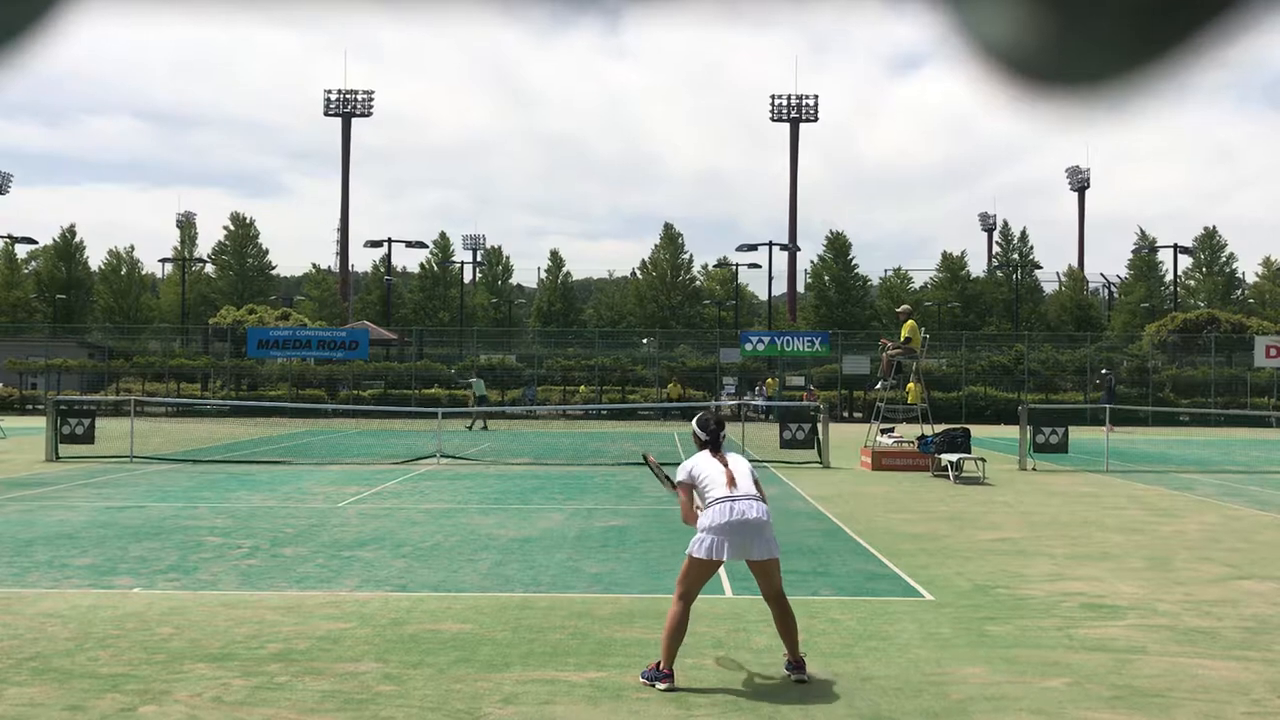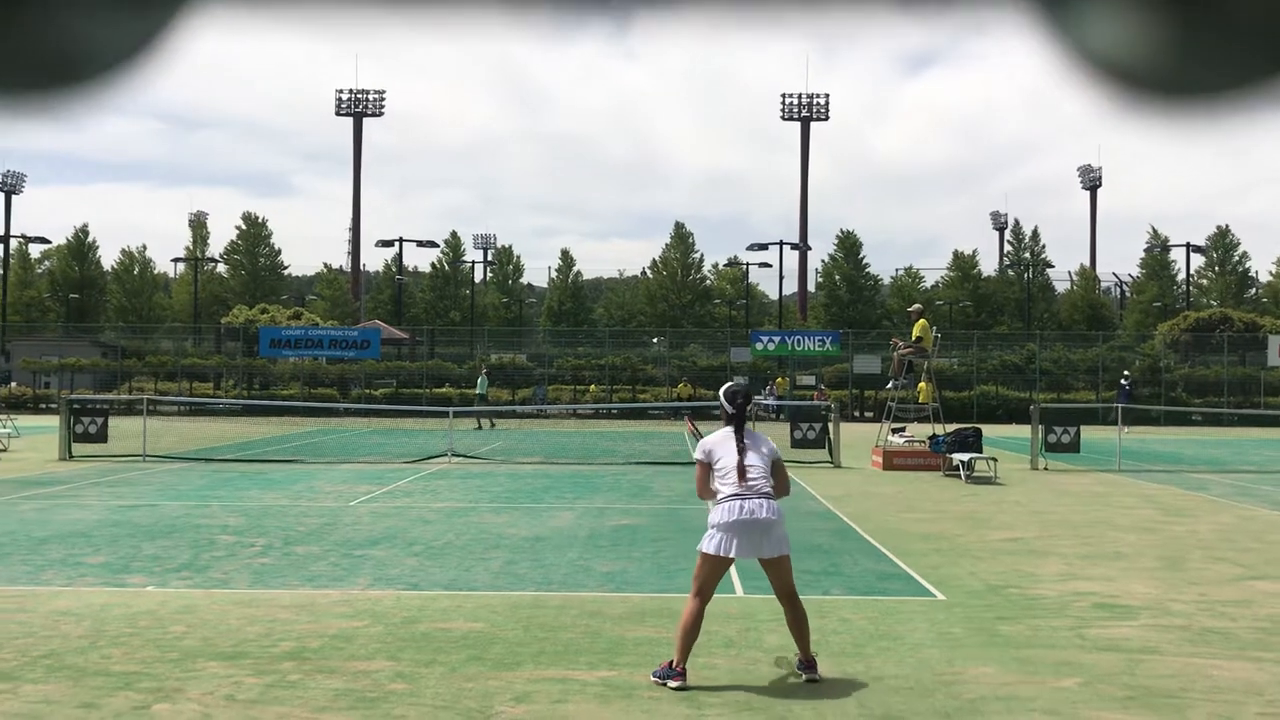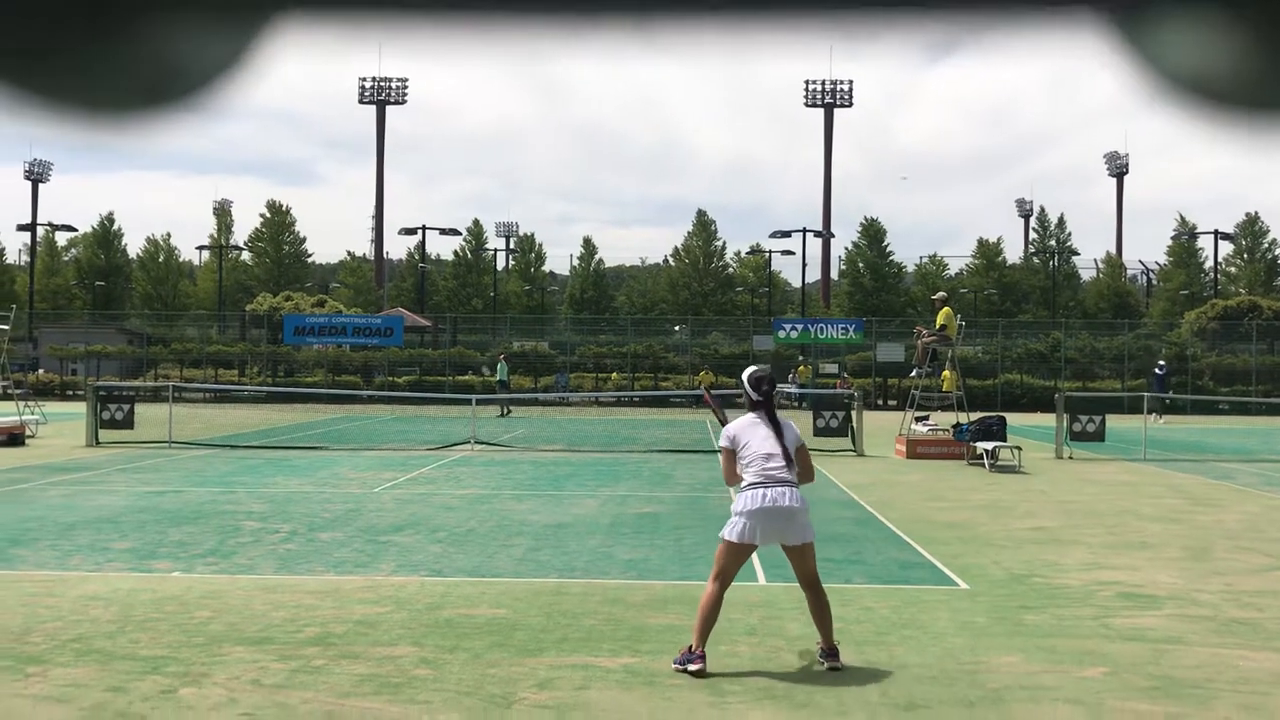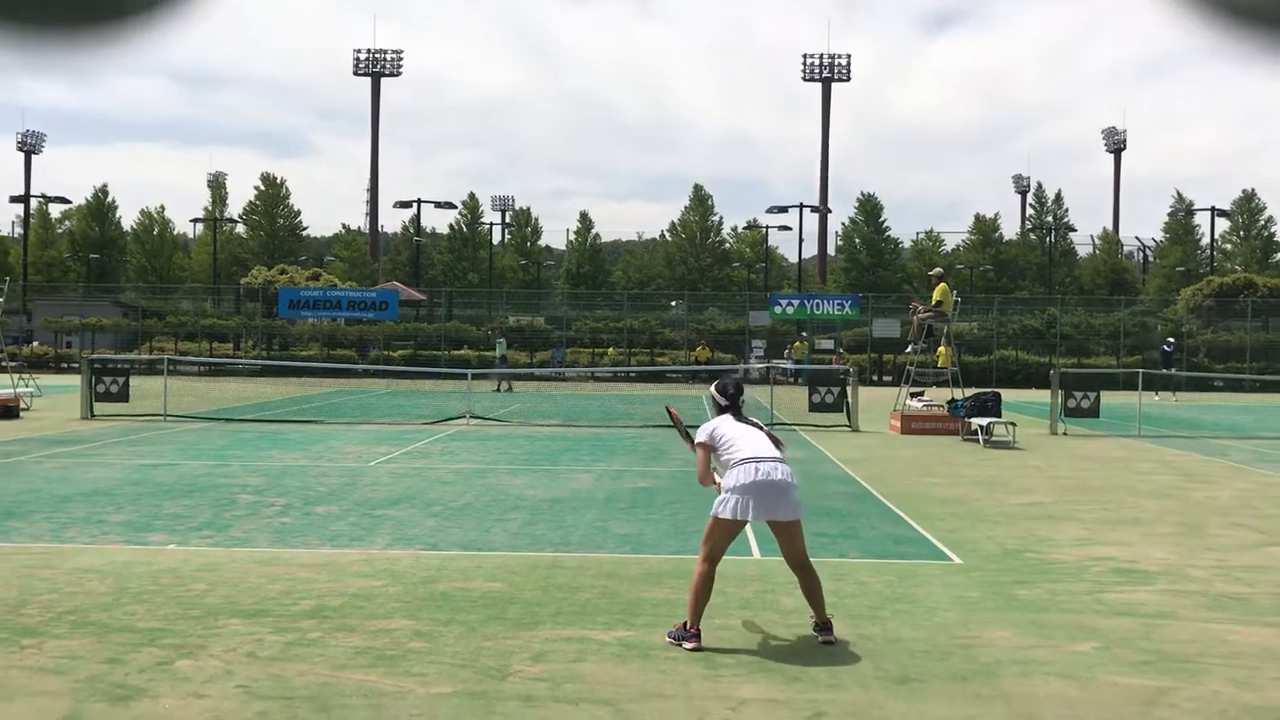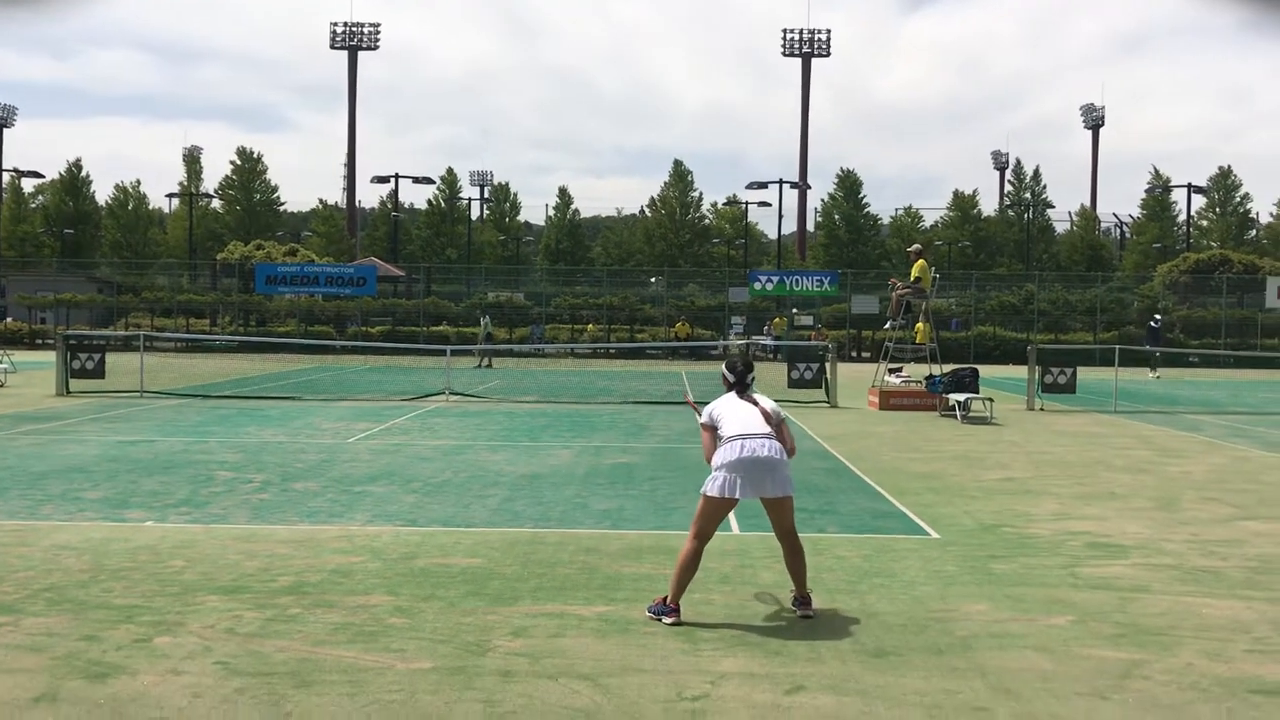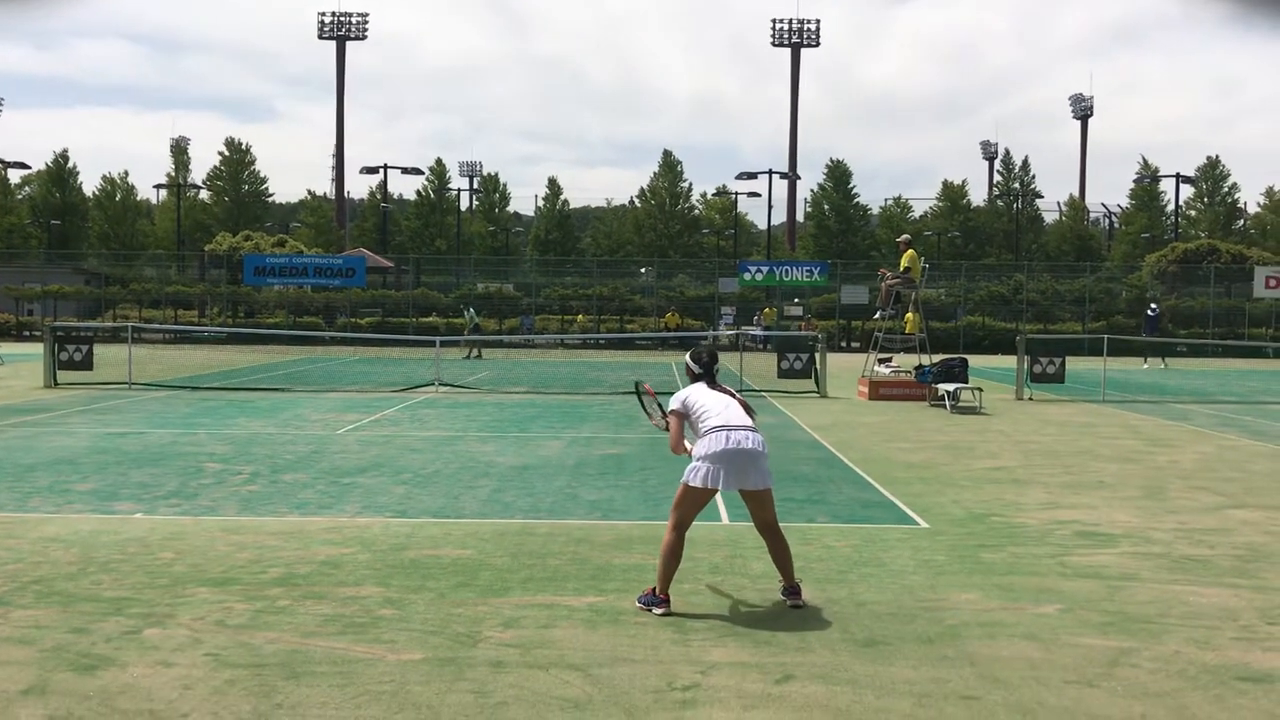
dt=0.5s
person 1, frame 1
left shoulder: (689, 464)
right shoulder: (741, 460)
left elbow: (688, 517)
left wrist: (698, 517)
left hip: (719, 519)
right hip: (758, 516)
left knee: (683, 597)
right knee: (776, 597)
left ankle: (664, 670)
right ankle: (796, 663)
person 1, frame 2
left shoulder: (709, 442)
right shoulder: (766, 442)
left elbow: (703, 492)
right elbow: (784, 488)
left hip: (729, 516)
right hip: (768, 515)
left knee: (699, 596)
right knee: (788, 595)
left ankle: (677, 669)
right ankle: (807, 662)
person 1, frame 3
left shoulder: (733, 429)
right shoulder: (789, 427)
left elbow: (730, 479)
right elbow: (808, 474)
left hip: (752, 505)
right hip: (792, 503)
left knee: (719, 580)
right knee: (811, 582)
left ankle: (696, 653)
right ankle: (830, 650)
person 1, frame 4
left shoulder: (708, 428)
right shoulder: (756, 424)
left elbow: (703, 477)
left wrist: (716, 480)
left hip: (744, 480)
right hip: (782, 477)
left knee: (707, 558)
right knee: (799, 560)
left ankle: (691, 630)
right ankle: (823, 624)
person 1, frame 5
left shoulder: (713, 407)
right shoulder: (768, 403)
left elbow: (710, 457)
right elbow: (790, 448)
left hip: (733, 457)
right hip: (773, 457)
left knee: (698, 536)
right knee: (788, 534)
left ankle: (670, 605)
right ankle: (803, 599)
person 1, frame 6
left shoulder: (682, 396)
right shoulder: (731, 393)
left elbow: (675, 446)
left wrist: (689, 448)
left hip: (715, 449)
right hip: (754, 447)
left knee: (677, 525)
right knee: (769, 526)
left ankle: (660, 596)
right ankle: (792, 589)
